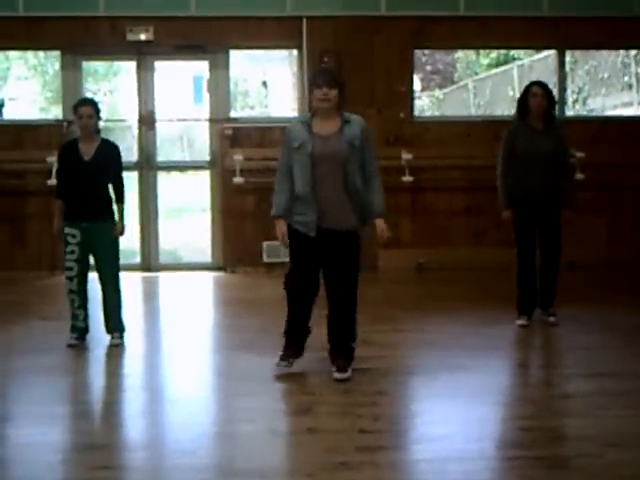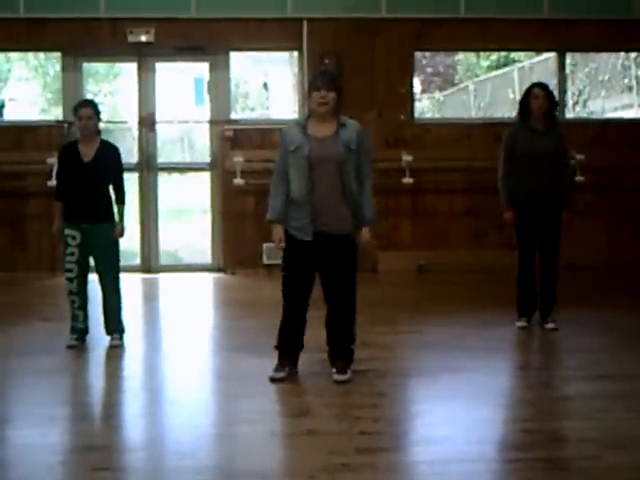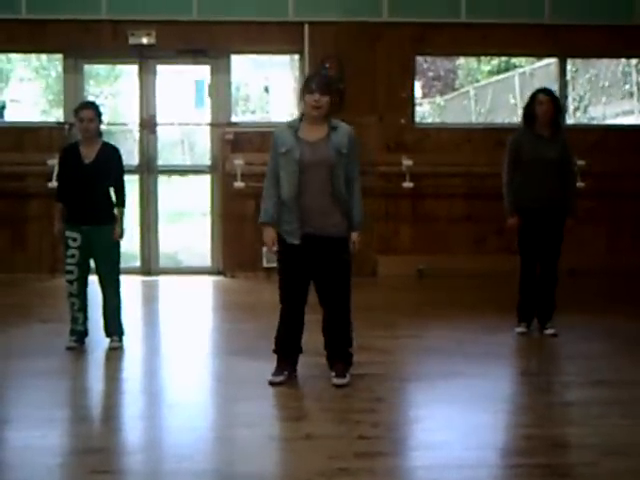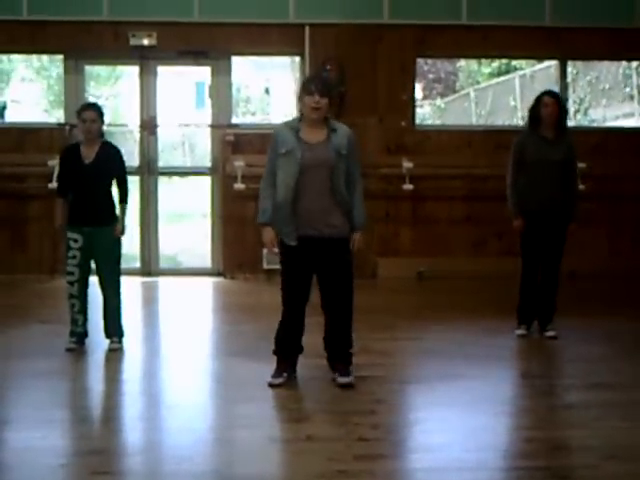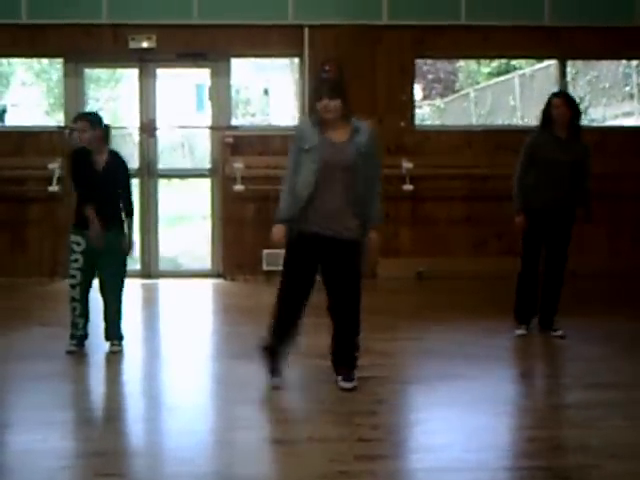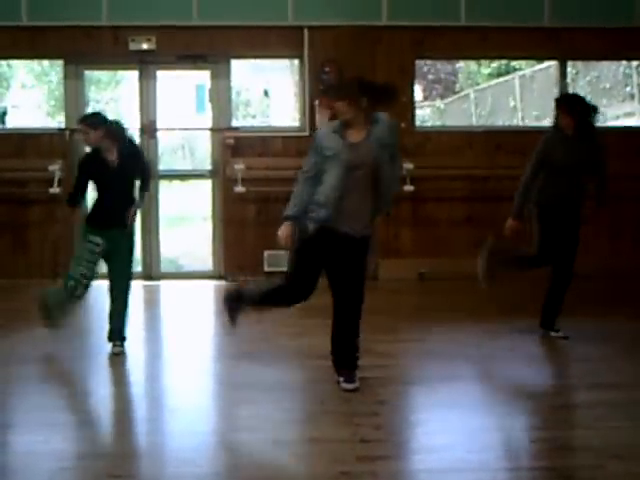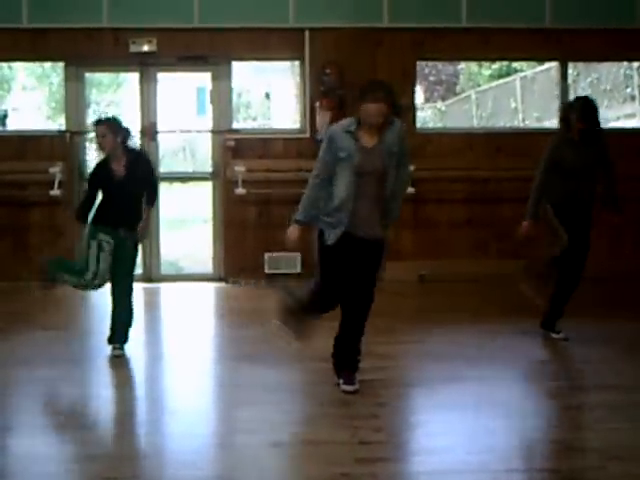
dt=0.2s
person 1, frame 1
left shoulder: (357, 128)
right shoulder: (295, 130)
left elbow: (370, 174)
right elbow: (284, 176)
left wrist: (377, 214)
right wrist: (279, 215)
left hip: (345, 225)
right hip: (304, 223)
left knee: (343, 293)
right knee: (299, 287)
left ankle: (341, 354)
right ankle: (292, 344)
person 1, frame 2
left shoulder: (353, 132)
right shoulder: (291, 134)
left elbow: (364, 179)
right elbow: (280, 180)
left wrist: (366, 222)
right wrist: (275, 219)
left hip: (340, 229)
right hip: (300, 228)
left knee: (341, 296)
right knee: (294, 296)
left ankle: (341, 357)
right ankle: (287, 358)
person 1, frame 3
left shoulder: (345, 135)
right shoulder: (283, 135)
left elbow: (353, 184)
right elbow: (272, 182)
left wrist: (355, 226)
right wrist: (268, 222)
left hip: (333, 232)
right hip: (293, 231)
left knee: (336, 299)
right knee: (291, 300)
left ankle: (339, 362)
right ankle: (286, 361)
person 1, frame 4
left shoulder: (344, 137)
right shoulder: (283, 135)
left elbow: (354, 184)
right elbow: (269, 182)
left wrist: (357, 226)
right wrist: (267, 222)
left hip: (334, 232)
right hip: (294, 232)
left knee: (338, 300)
right knee: (293, 301)
left ankle: (340, 363)
right ankle: (286, 363)
person 1, frame 5
left shoulder: (364, 134)
right shoulder: (306, 131)
left elbow: (372, 181)
right elbow: (292, 178)
left wrist: (371, 224)
right wrist: (281, 220)
left hip: (346, 233)
right hip: (305, 229)
left knee: (346, 302)
right knee: (292, 294)
left ankle: (345, 365)
right ankle: (274, 352)
person 1, frame 6
left shoulder: (384, 126)
right shoulder: (326, 136)
left elbow: (393, 168)
right elbow: (307, 178)
left wrist: (381, 206)
right wrist: (290, 219)
left hip: (357, 230)
right hip: (321, 223)
left knee: (349, 302)
right knee: (298, 286)
left ankle: (346, 366)
right ankle: (240, 297)
person 1, frame 7
left shoulder: (395, 134)
right shoulder: (338, 134)
left elbow: (399, 178)
right elbow: (319, 179)
left wrist: (389, 218)
right wrist: (300, 220)
left hip: (372, 233)
right hip: (337, 227)
left knee: (359, 305)
right knee: (331, 293)
left ankle: (346, 367)
right ankle: (297, 309)
person 2, frame 1
left shoulder: (555, 132)
right shoulder: (515, 131)
left elbow: (564, 168)
right elbow: (504, 169)
left wrist: (564, 200)
right wrist: (505, 204)
left hip: (549, 202)
right hip: (522, 202)
left knee: (552, 253)
right knee: (525, 256)
left ankle: (548, 303)
right ankle: (525, 309)
person 2, frame 2
left shoulder: (556, 134)
right shoulder: (515, 133)
left elbow: (565, 170)
right elbow: (505, 171)
left wrist: (564, 203)
right wrist: (507, 205)
left hip: (550, 204)
right hip: (523, 204)
left knee: (549, 258)
right knee: (526, 258)
left ankle: (547, 312)
right ankle: (525, 311)
person 2, frame 3
left shoulder: (561, 141)
right shoulder: (520, 139)
left elbow: (569, 177)
right elbow: (509, 176)
left wrist: (568, 210)
right wrist: (511, 211)
left hip: (553, 211)
right hip: (527, 210)
left knee: (550, 265)
right knee: (528, 264)
left ankle: (546, 318)
right ankle: (524, 317)
person 2, frame 4
left shoulder: (565, 143)
right shoulder: (524, 141)
left elbow: (572, 180)
right elbow: (513, 178)
left wrist: (571, 213)
right wrist: (516, 213)
left hip: (557, 213)
right hip: (531, 212)
left knee: (551, 267)
right knee: (530, 266)
left ankle: (546, 320)
right ankle: (524, 319)
person 2, frame 5
left shoulder: (578, 144)
right shoulder: (538, 140)
left elbow: (583, 179)
right elbow: (521, 176)
left wrist: (585, 209)
right wrist: (520, 210)
left hip: (562, 212)
right hip: (536, 211)
left knee: (556, 266)
right knee: (530, 264)
left ankle: (548, 320)
right ankle: (523, 318)
person 2, frame 6
left shoulder: (590, 141)
right shoulder: (551, 141)
left elbow: (598, 171)
right elbow: (530, 177)
left wrist: (599, 197)
right wrist: (516, 214)
left hip: (572, 209)
right hip: (548, 206)
left knee: (565, 268)
right knee: (545, 256)
left ankle: (548, 321)
right ankle: (495, 257)
person 2, frame 7
left shoulder: (596, 142)
right shoulder: (560, 143)
left elbow: (607, 174)
right elbow: (542, 179)
left wrist: (612, 205)
right wrist: (531, 216)
left hip: (583, 208)
right hip: (562, 205)
left knee: (574, 267)
right knee: (577, 248)
left ankle: (550, 322)
person 3, frame 1
left shoulder: (110, 149)
right shoulder: (67, 150)
left elbow: (118, 186)
right elbow: (61, 187)
left wrist: (120, 219)
right wrist: (58, 218)
left hip: (103, 221)
right hip: (74, 222)
left knee: (109, 277)
right knee: (74, 277)
left ankle: (115, 329)
right ankle: (78, 329)
person 3, frame 2
left shoulder: (110, 151)
right shoulder: (67, 151)
left elbow: (118, 188)
right elbow: (61, 188)
left wrist: (120, 220)
right wrist: (58, 219)
left hip: (103, 223)
right hip: (74, 223)
left knee: (109, 278)
right knee: (74, 278)
left ankle: (115, 330)
right ankle: (78, 330)
person 3, frame 3
left shoulder: (111, 152)
right shoulder: (68, 153)
left elbow: (119, 189)
right elbow: (62, 190)
left wrist: (119, 222)
right wrist: (59, 220)
left hip: (104, 225)
right hip: (75, 225)
left knee: (109, 280)
right knee: (74, 281)
left ankle: (115, 333)
right ankle: (78, 332)
person 3, frame 4
left shoulder: (111, 152)
right shoulder: (69, 153)
left elbow: (122, 187)
right elbow: (62, 187)
left wrist: (121, 219)
right wrist: (61, 213)
left hip: (105, 225)
right hip: (77, 226)
left knee: (110, 281)
right knee: (75, 281)
left ankle: (114, 334)
right ankle: (77, 333)
person 3, frame 5
left shoulder: (116, 161)
right shoulder: (79, 156)
left elbow: (126, 198)
right elbow: (82, 194)
left wrist: (128, 234)
right wrist: (93, 223)
left hip: (113, 230)
right hip: (83, 230)
left knee: (112, 285)
right knee: (77, 284)
left ankle: (114, 337)
right ankle: (77, 335)
person 3, frame 6
left shoulder: (129, 149)
right shoulder: (89, 162)
left elbow: (144, 178)
right elbow: (76, 193)
left wrist: (136, 206)
left hip: (123, 229)
right hip: (97, 229)
left knee: (121, 284)
right knee: (80, 277)
left ankle: (117, 337)
right ankle: (51, 304)
person 3, frame 7
left shoulder: (138, 159)
right shoulder: (100, 170)
left elbow: (151, 191)
right elbow: (88, 201)
left wrist: (145, 220)
left hip: (130, 232)
right hip: (104, 230)
left knee: (123, 288)
right knee: (93, 278)
left ankle: (118, 340)
right ankle: (56, 270)
